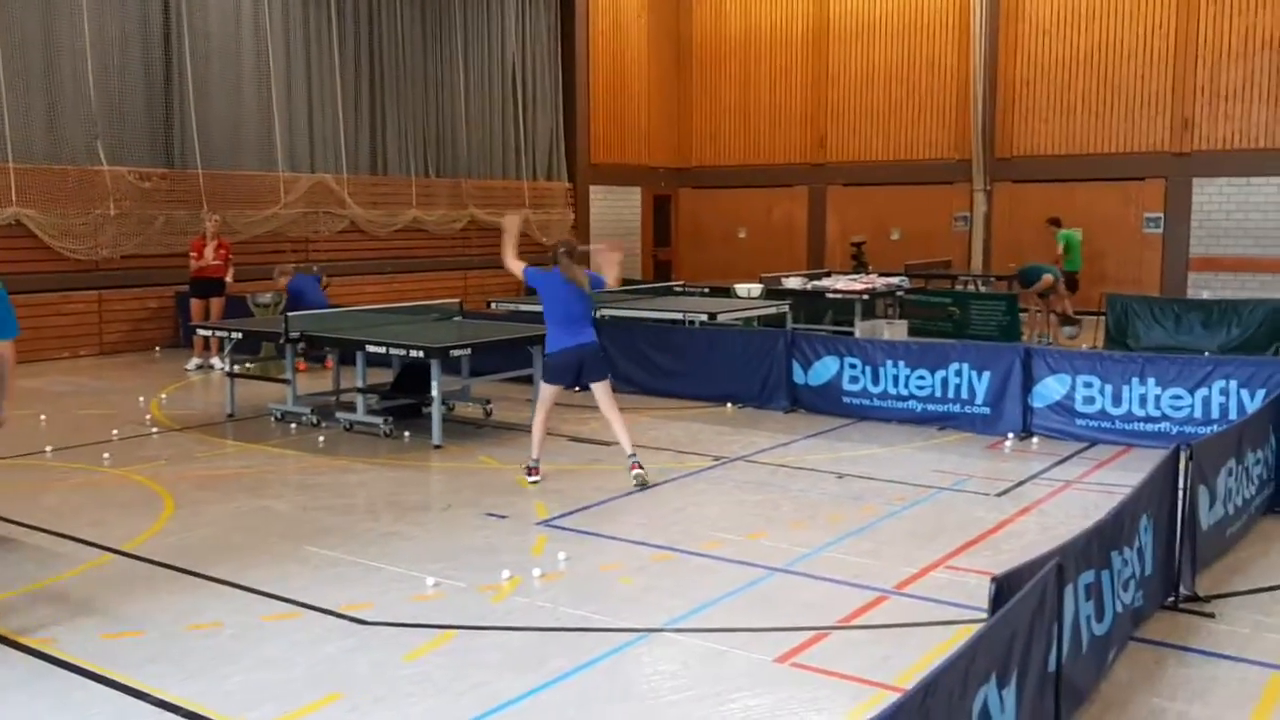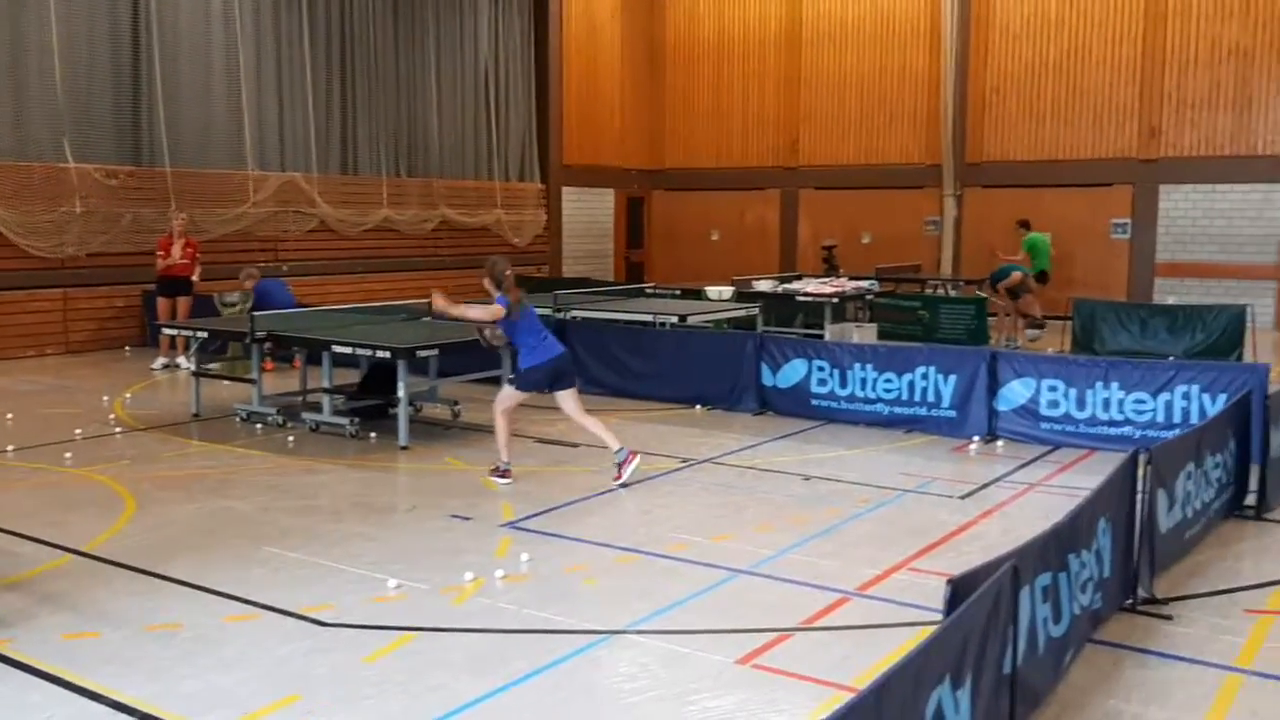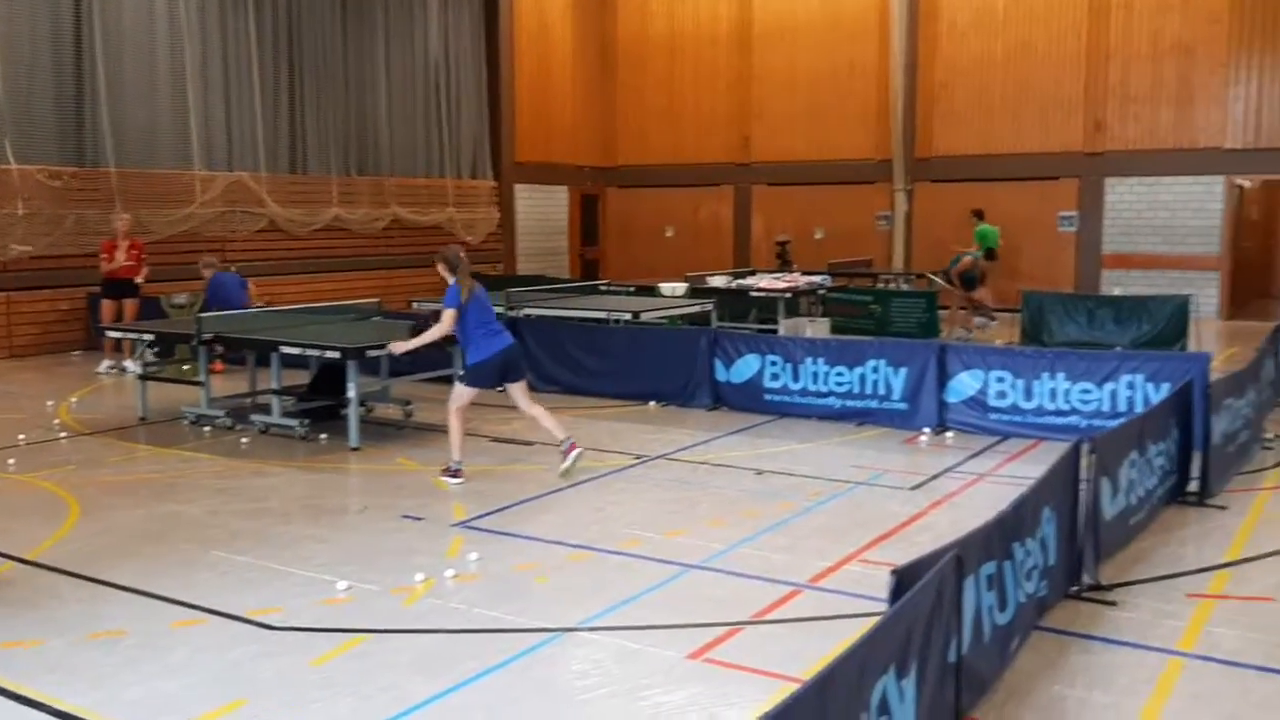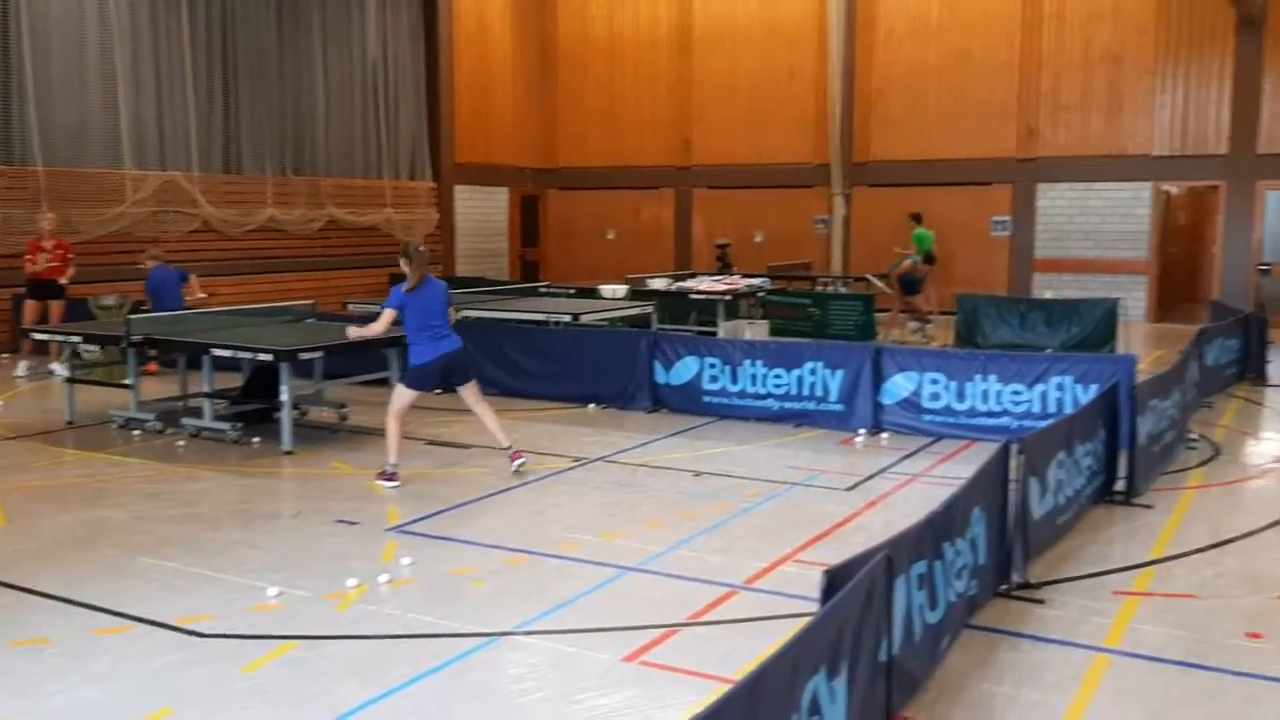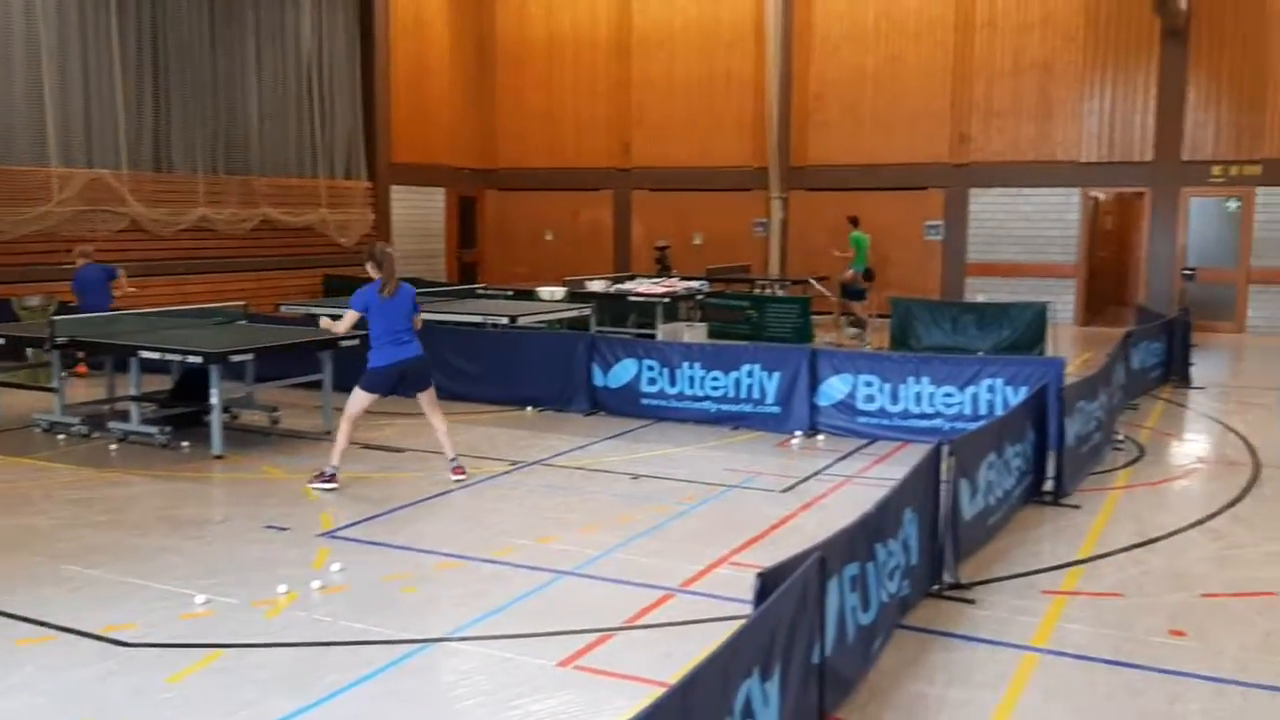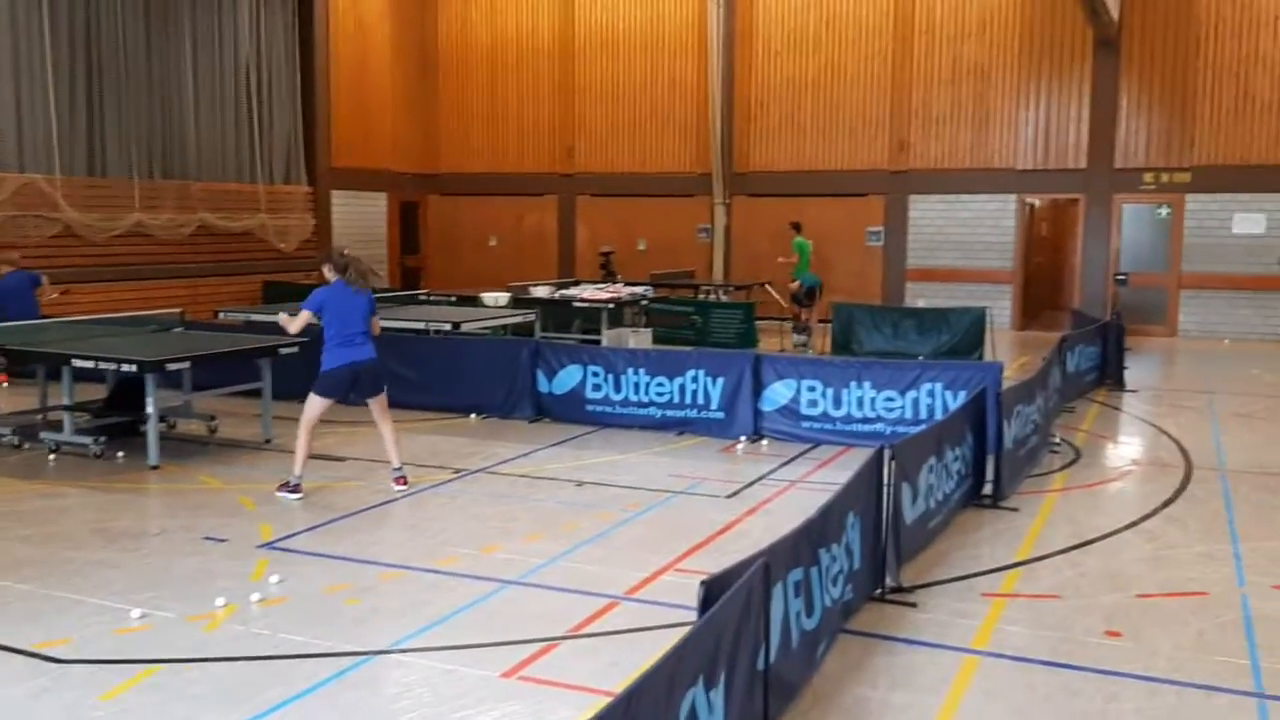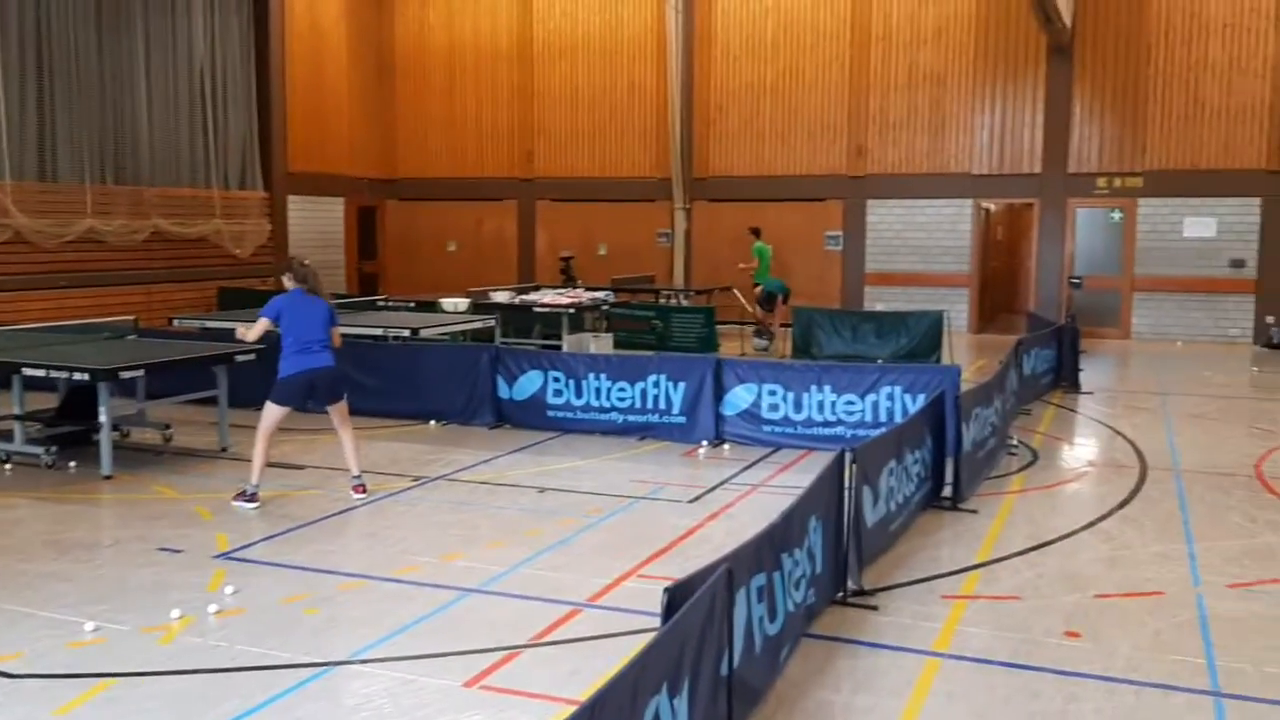
dt=0.2s
person 1, frame 1
left shoulder: (542, 276)
right shoulder: (585, 277)
left elbow: (510, 262)
right elbow: (613, 281)
left wrist: (511, 229)
right wrist: (611, 260)
left hip: (559, 354)
right hip: (590, 350)
left knee: (543, 409)
right knee: (610, 410)
left ankle: (534, 466)
right ankle: (634, 463)
person 1, frame 2
left shoulder: (504, 301)
right shoulder: (515, 297)
left elbow: (493, 314)
left wrist: (450, 308)
left hip: (536, 367)
right hip: (559, 359)
left knee: (500, 409)
right knee: (579, 415)
left ankle: (504, 468)
right ankle: (623, 454)
person 1, frame 3
left shoulder: (454, 293)
right shoulder: (475, 287)
left elbow: (444, 328)
left wrist: (407, 344)
right wrist: (458, 326)
left hip: (483, 360)
right hip: (509, 350)
left knee: (454, 409)
right knee: (528, 405)
left ankle: (455, 468)
right ankle: (567, 444)
person 1, frame 4
left shoulder: (400, 292)
right shoulder: (441, 286)
left elbow: (380, 327)
left wrist: (358, 332)
left hip: (423, 362)
right hip: (454, 355)
left knee: (394, 412)
right knee: (479, 405)
left ankle: (391, 471)
right ankle: (511, 452)
person 1, frame 5
left shoulder: (365, 294)
right shoulder: (409, 291)
left elbow: (342, 328)
left wrist: (326, 324)
left hip: (383, 364)
right hip: (414, 360)
left knee: (348, 416)
right knee: (434, 412)
left ankle: (330, 472)
right ankle: (455, 465)
person 1, frame 6
left shoulder: (321, 294)
right shoulder: (365, 293)
left elbow: (294, 328)
right elbow: (375, 329)
left wrist: (284, 319)
left hip: (335, 368)
right hip: (368, 364)
left knee: (306, 423)
right knee: (383, 419)
left ankle: (295, 482)
right ankle: (398, 474)
person 1, frame 7
left shoulder: (279, 302)
right shoulder: (325, 304)
left elbow: (253, 335)
right elbow: (336, 341)
left wrist: (241, 332)
left hip: (292, 375)
right hip: (326, 371)
left knee: (264, 431)
right knee: (344, 426)
left ankle: (252, 492)
right ankle: (357, 483)
